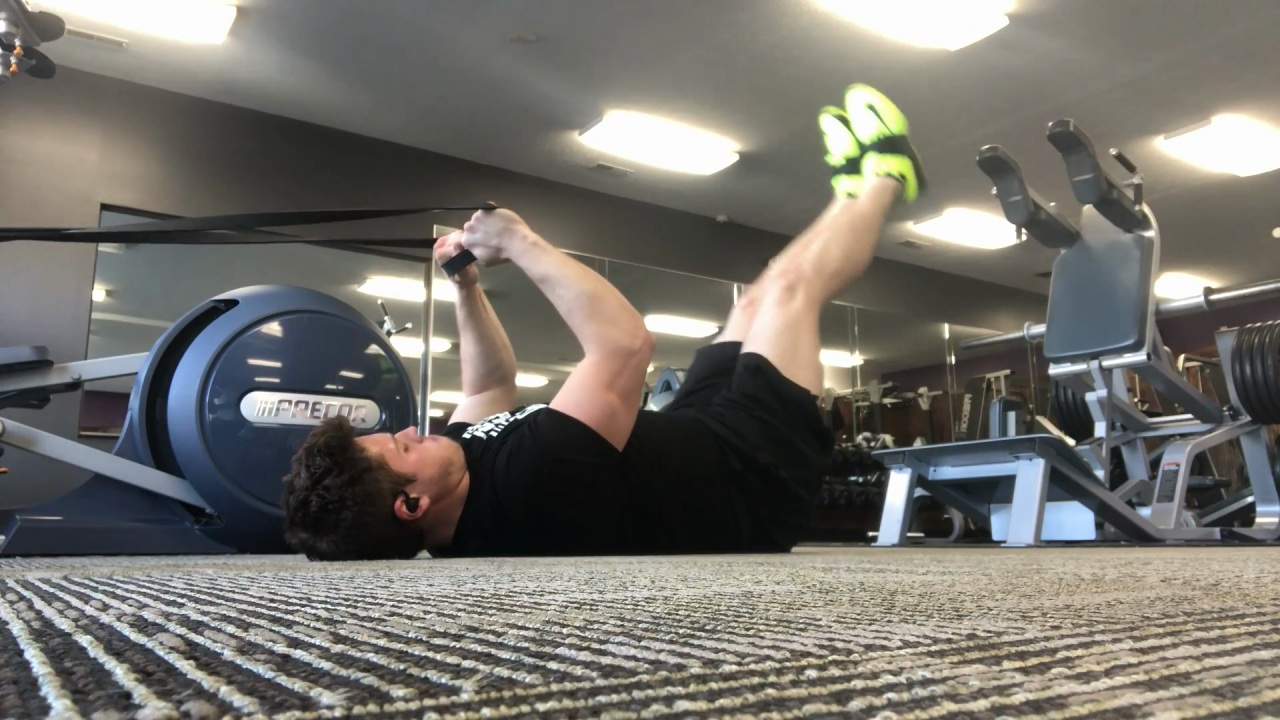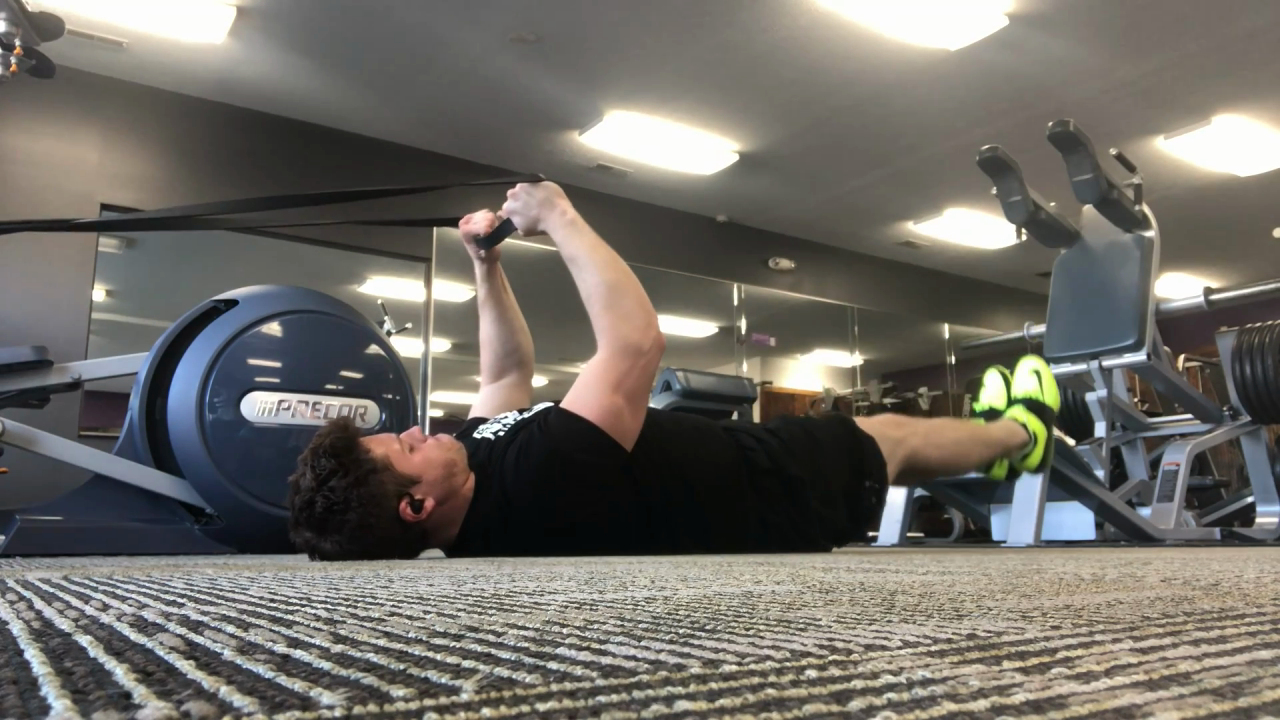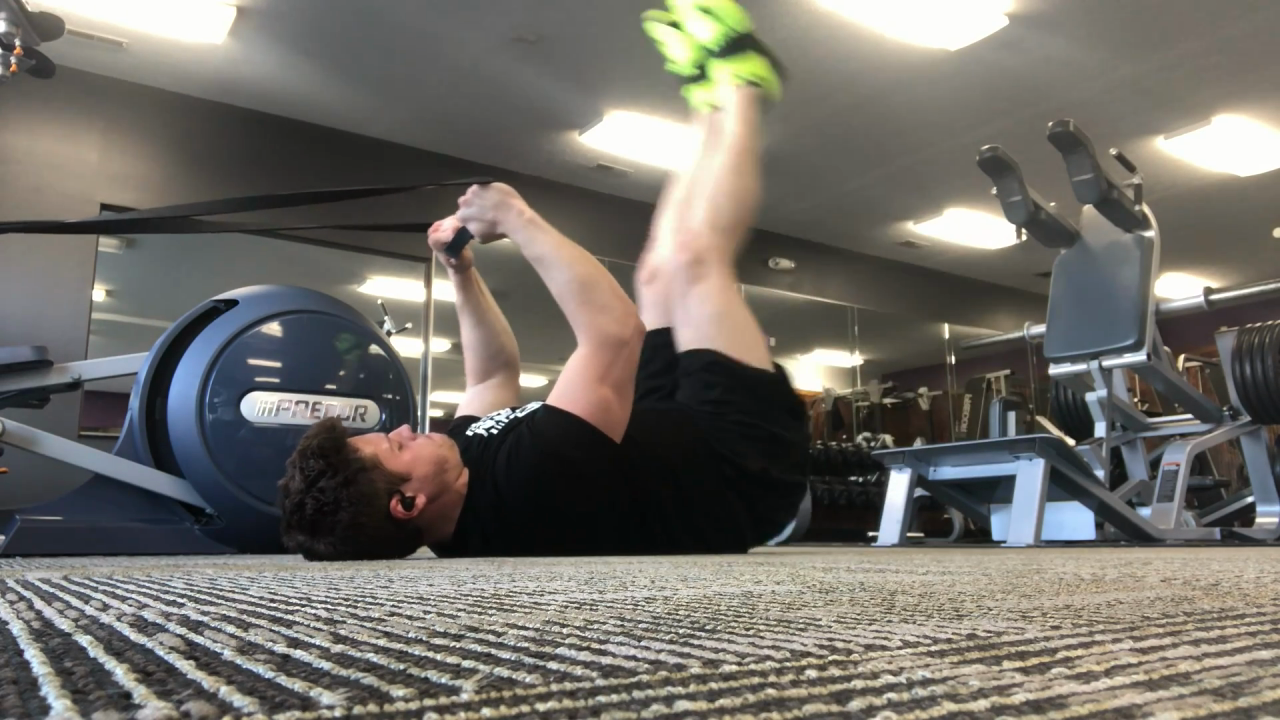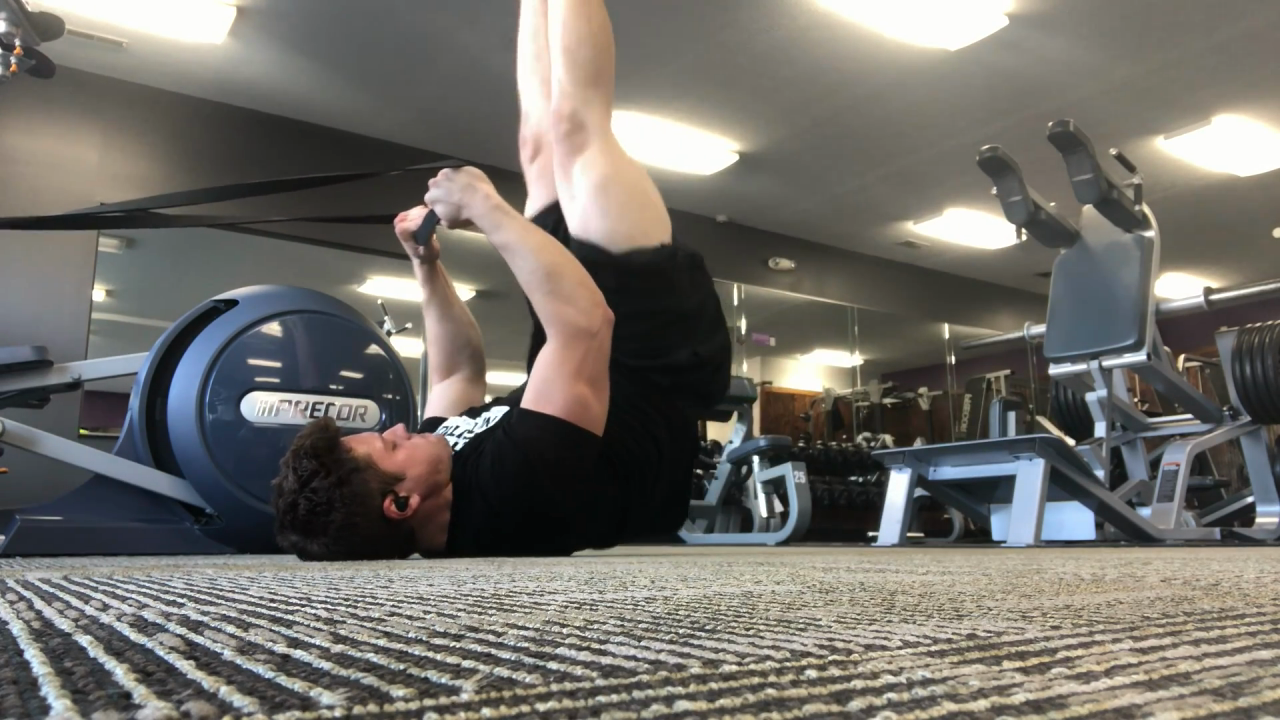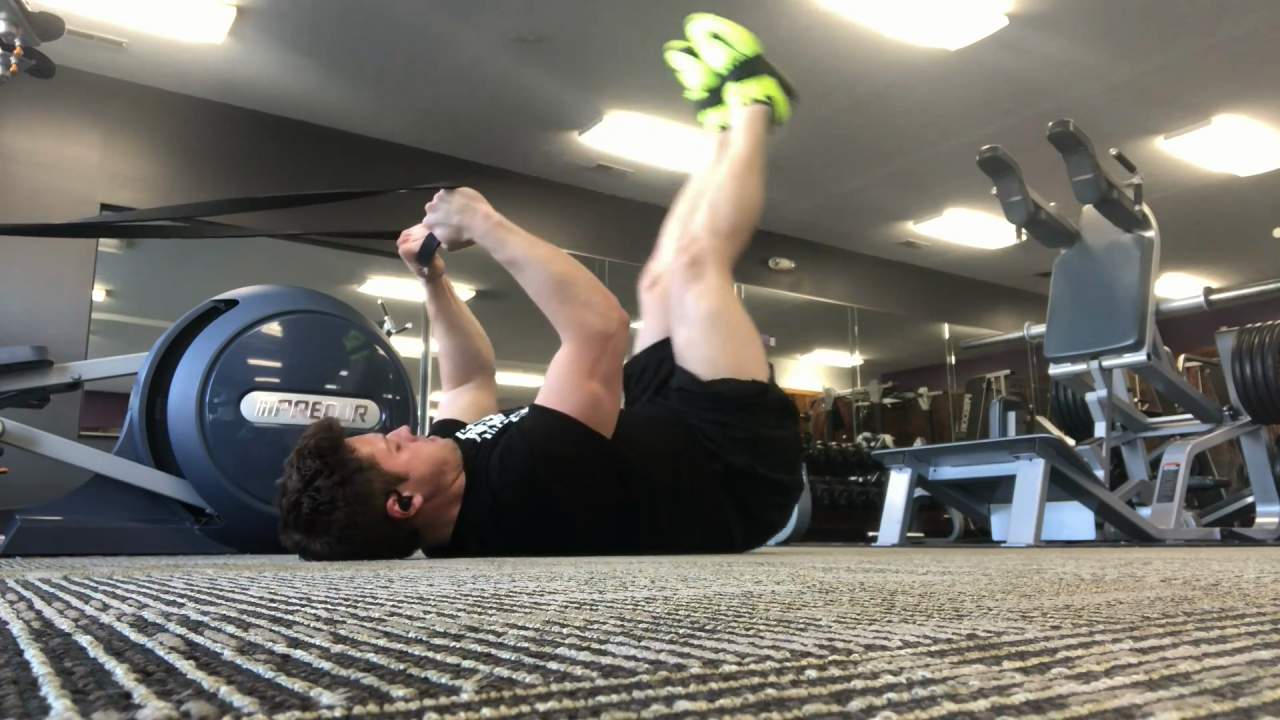
dt=1s
person 1, frame 1
left shoulder: (462, 463)
right shoulder: (530, 482)
left elbow: (492, 387)
right elbow: (625, 345)
left wrist: (466, 285)
right wrist: (520, 244)
left hip: (696, 453)
right hip: (750, 474)
left knee: (755, 303)
right knee: (789, 287)
left ankle: (854, 187)
right ankle: (880, 176)
person 1, frame 2
left shoulder: (480, 462)
right shoulder: (540, 483)
left elbow: (507, 375)
right elbow: (635, 343)
left wrist: (486, 266)
right wrist: (558, 219)
left hip: (721, 461)
right hip: (762, 492)
left knee: (879, 434)
right knee: (890, 433)
left ankle: (1001, 436)
right ankle: (1015, 435)
person 1, frame 3
left shoulder: (466, 481)
right shoulder: (530, 480)
left elbow: (496, 375)
right elbow: (613, 333)
left wrist: (461, 273)
right wrist: (517, 220)
left hip: (669, 439)
right hip: (736, 463)
left knee: (661, 277)
right knee: (691, 263)
left ankle: (711, 95)
right ankle: (736, 82)
person 1, frame 4
right shoulder: (516, 489)
left elbow: (458, 373)
right elbow: (587, 325)
left wrist: (427, 265)
right wrist: (484, 208)
left hip: (601, 371)
right hip: (659, 363)
right knee: (573, 126)
person 1, frame 5
left shoulder: (456, 526)
right shoulder: (519, 488)
left elbow: (471, 379)
right elbow: (599, 327)
left wrist: (432, 280)
right wrist: (485, 225)
left hip: (668, 438)
right hip: (730, 461)
right knee: (689, 261)
left ankle: (731, 115)
right ankle: (751, 104)
